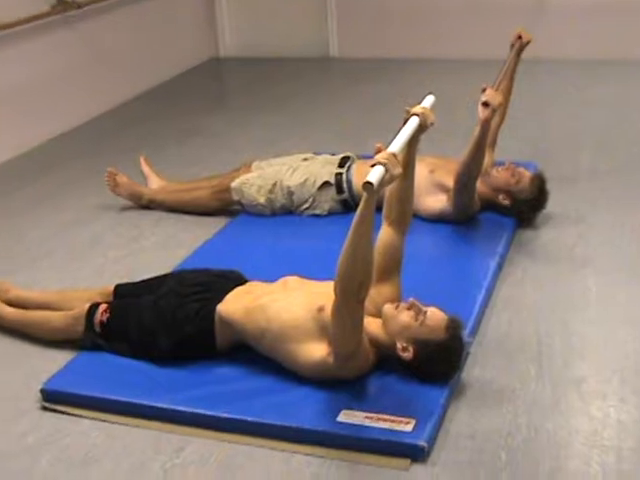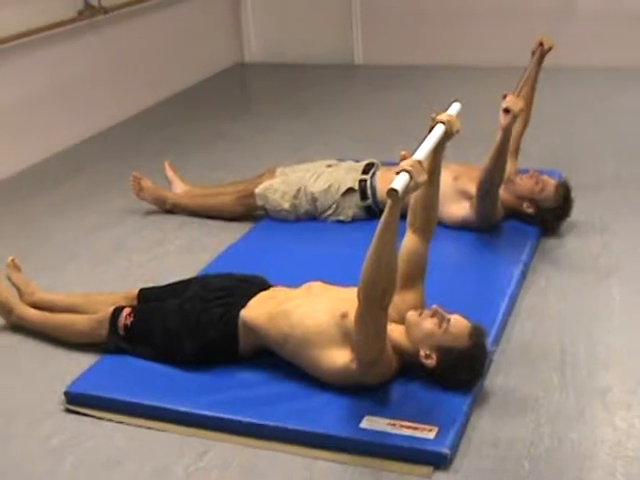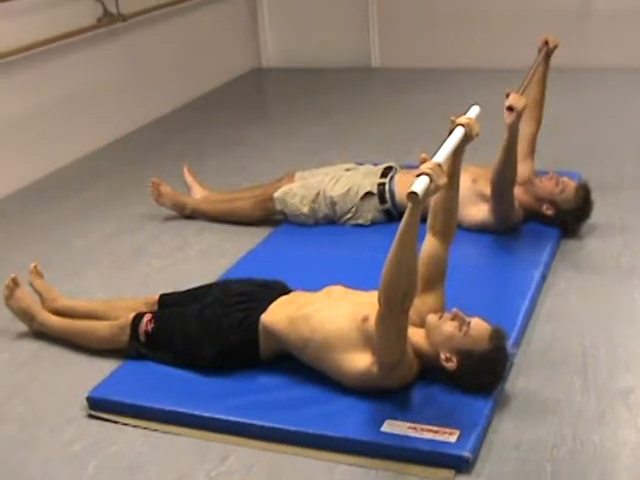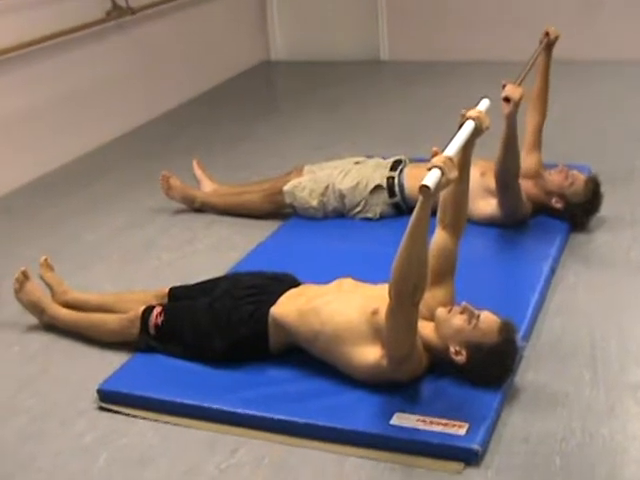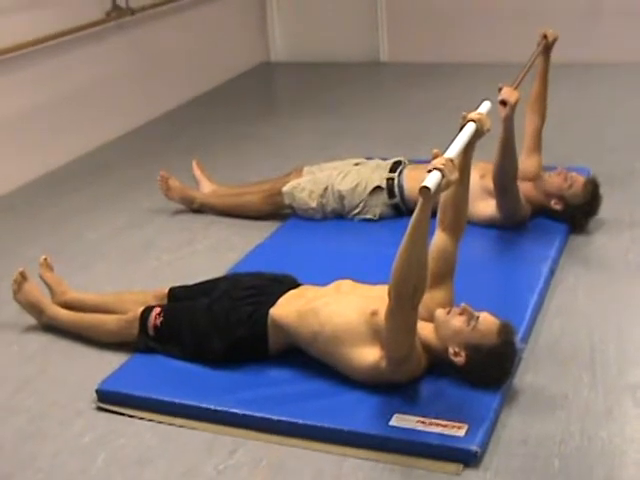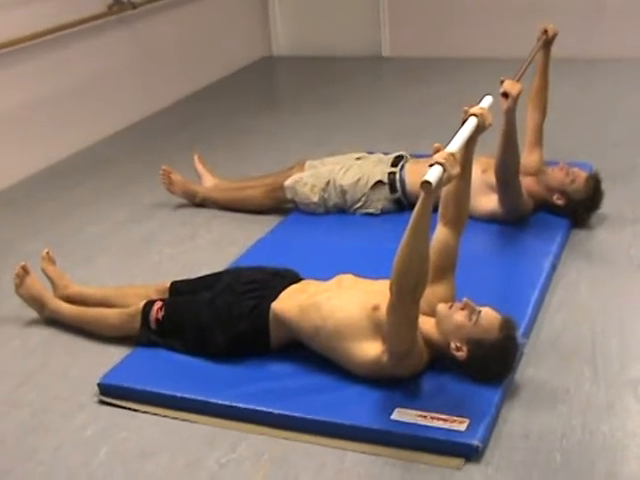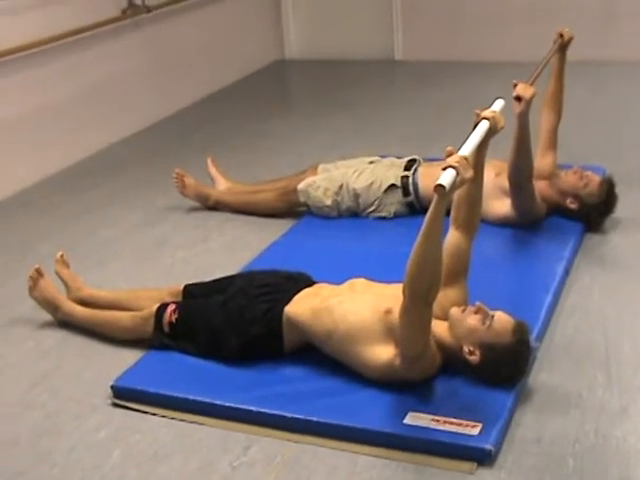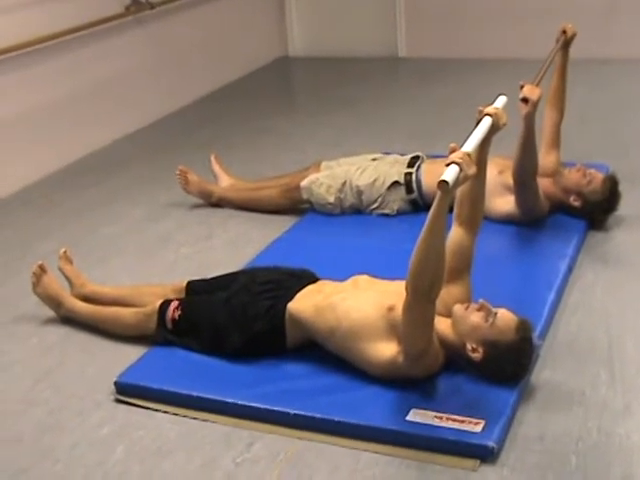
dt=0.3s
person 1, frame 1
left shoulder: (352, 356)
right shoulder: (382, 306)
left elbow: (348, 292)
right elbow: (395, 229)
left wrist: (370, 196)
right wrist: (412, 144)
left hip: (204, 324)
right hip: (233, 284)
left knee: (91, 320)
right knee: (107, 296)
person 1, frame 2
left shoulder: (375, 364)
right shoulder: (406, 316)
left elbow: (371, 300)
right elbow: (420, 237)
left wrist: (394, 204)
right wrist: (436, 153)
left hip: (226, 330)
right hip: (256, 289)
left knee: (111, 325)
right knee: (133, 299)
person 1, frame 3
left shoulder: (395, 367)
right shoulder: (426, 317)
left elbow: (391, 304)
right elbow: (440, 239)
left wrist: (414, 206)
right wrist: (457, 156)
left hip: (247, 334)
right hip: (275, 294)
left knee: (130, 331)
right knee: (151, 304)
left ankle: (41, 319)
right ankle: (57, 304)
person 1, frame 4
left shoulder: (406, 360)
right shoulder: (435, 311)
left elbow: (402, 297)
right elbow: (449, 233)
left wrist: (426, 199)
right wrist: (466, 150)
left hip: (257, 326)
right hip: (285, 287)
left knee: (141, 323)
right knee: (164, 297)
left ankle: (52, 311)
right ankle: (70, 297)
person 1, frame 5
left shoulder: (404, 361)
right shoulder: (435, 311)
left elbow: (401, 297)
right elbow: (449, 234)
left wrist: (426, 199)
right wrist: (468, 148)
left hip: (257, 327)
right hip: (284, 288)
left knee: (139, 323)
right knee: (163, 296)
left ankle: (49, 312)
right ankle: (67, 296)
person 1, frame 6
left shoulder: (406, 355)
right shoulder: (437, 306)
left elbow: (402, 292)
right elbow: (451, 227)
left wrist: (427, 194)
right wrist: (469, 146)
left hip: (258, 320)
right hip: (288, 282)
left knee: (142, 317)
right knee: (165, 291)
left ankle: (53, 306)
right ankle: (70, 291)
person 1, frame 7
left shoulder: (418, 360)
right shoulder: (450, 311)
left elbow: (416, 295)
right elbow: (463, 233)
left wrist: (441, 197)
right wrist: (481, 148)
left hip: (270, 326)
right hip: (300, 287)
left knee: (154, 321)
right knee: (179, 294)
left ankle: (65, 309)
right ankle: (83, 293)
person 1, frame 8
left shoulder: (421, 357)
right shoulder: (453, 306)
left elbow: (419, 292)
right elbow: (466, 229)
left wrist: (444, 193)
right wrist: (484, 145)
left hip: (273, 321)
right hip: (302, 282)
left knee: (157, 316)
right knee: (182, 291)
left ankle: (70, 304)
right ankle: (87, 289)
person 2, frame 1
left shoulder: (464, 205)
right shoulder: (484, 171)
left elbow: (461, 180)
right elbow: (495, 115)
left wrist: (483, 125)
right wrist: (515, 56)
left hip: (333, 188)
right hip: (340, 164)
left knee: (231, 192)
right knee: (245, 171)
left ankle: (146, 196)
right ankle: (163, 187)
person 2, frame 2
left shoulder: (488, 213)
right shoulder: (507, 179)
left elbow: (483, 189)
right elbow: (520, 121)
left wrist: (503, 130)
right wrist: (536, 62)
left hip: (357, 194)
right hip: (366, 169)
left knee: (254, 198)
right knee: (270, 178)
left ankle: (171, 200)
right ankle: (186, 190)
person 2, frame 3
left shoulder: (507, 215)
right shoulder: (524, 180)
left elbow: (500, 186)
right elbow: (533, 124)
left wrist: (509, 127)
right wrist: (545, 62)
left hip: (375, 199)
right hip: (382, 174)
left knee: (274, 203)
right knee: (286, 181)
left ankle: (188, 205)
right ankle: (205, 197)
person 2, frame 4
left shoulder: (515, 208)
right shoulder: (532, 173)
left elbow: (501, 180)
right elbow: (538, 119)
left wrist: (508, 118)
right wrist: (546, 54)
left hip: (385, 192)
right hip: (393, 168)
left knee: (284, 196)
right knee: (297, 175)
left ankle: (198, 199)
right ankle: (216, 189)
person 2, frame 5
left shoulder: (515, 210)
right shoulder: (532, 175)
left elbow: (501, 182)
right elbow: (537, 120)
left wrist: (506, 121)
right wrist: (545, 57)
left hip: (385, 194)
right hip: (392, 169)
left knee: (282, 197)
right knee: (297, 175)
left ankle: (197, 199)
right ankle: (214, 190)
person 2, frame 6
left shoulder: (517, 204)
right shoulder: (533, 170)
left elbow: (503, 177)
right elbow: (537, 116)
left wrist: (507, 113)
right wrist: (545, 52)
left hip: (386, 187)
right hip: (394, 162)
left knee: (284, 190)
right knee: (300, 170)
left ankle: (200, 194)
right ankle: (214, 184)
person 2, frame 7
left shoulder: (528, 208)
right shoulder: (547, 174)
left elbow: (516, 178)
right elbow: (552, 118)
left wrist: (520, 116)
right wrist: (561, 56)
left hip: (398, 192)
right hip: (406, 167)
left knee: (297, 195)
right knee: (312, 173)
left ankle: (213, 197)
right ankle: (229, 188)
person 2, frame 8
left shoulder: (533, 206)
right shoulder: (550, 173)
left elbow: (520, 179)
right elbow: (556, 117)
left wrist: (528, 118)
right wrist: (564, 53)
left hip: (402, 189)
right hip: (409, 164)
left knee: (300, 191)
right knee: (314, 171)
left ankle: (217, 194)
right ankle: (232, 185)
